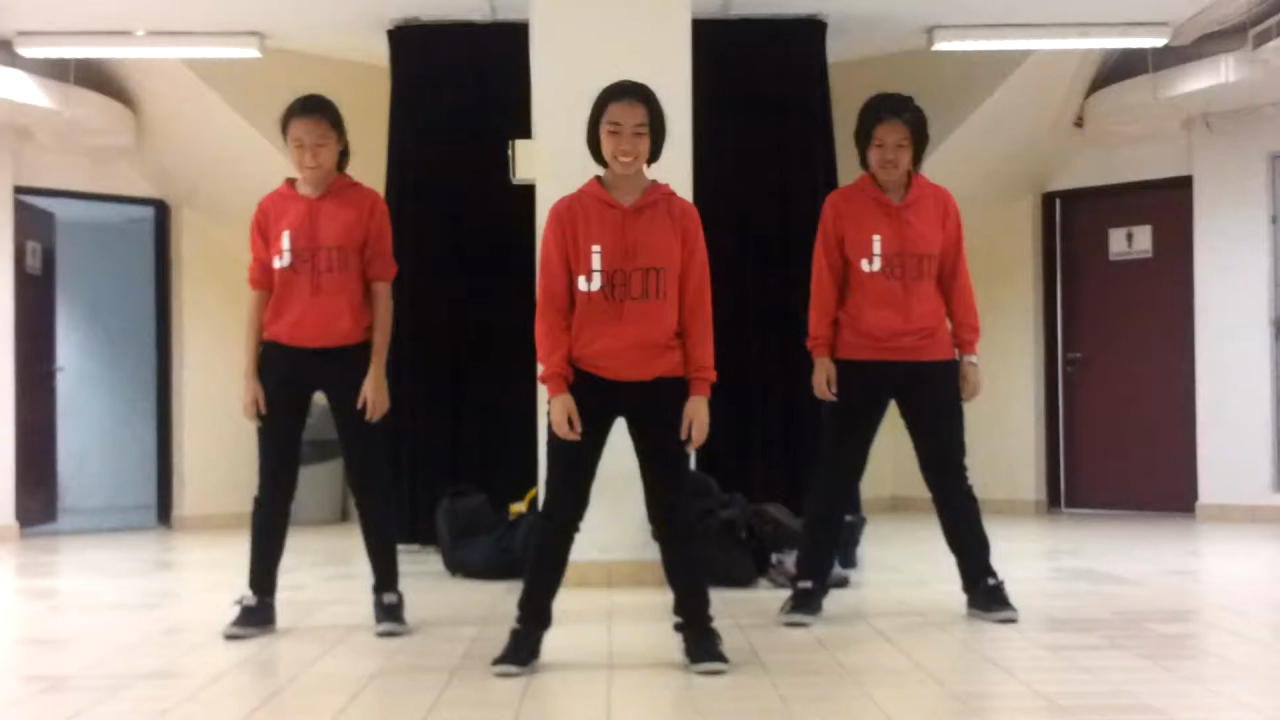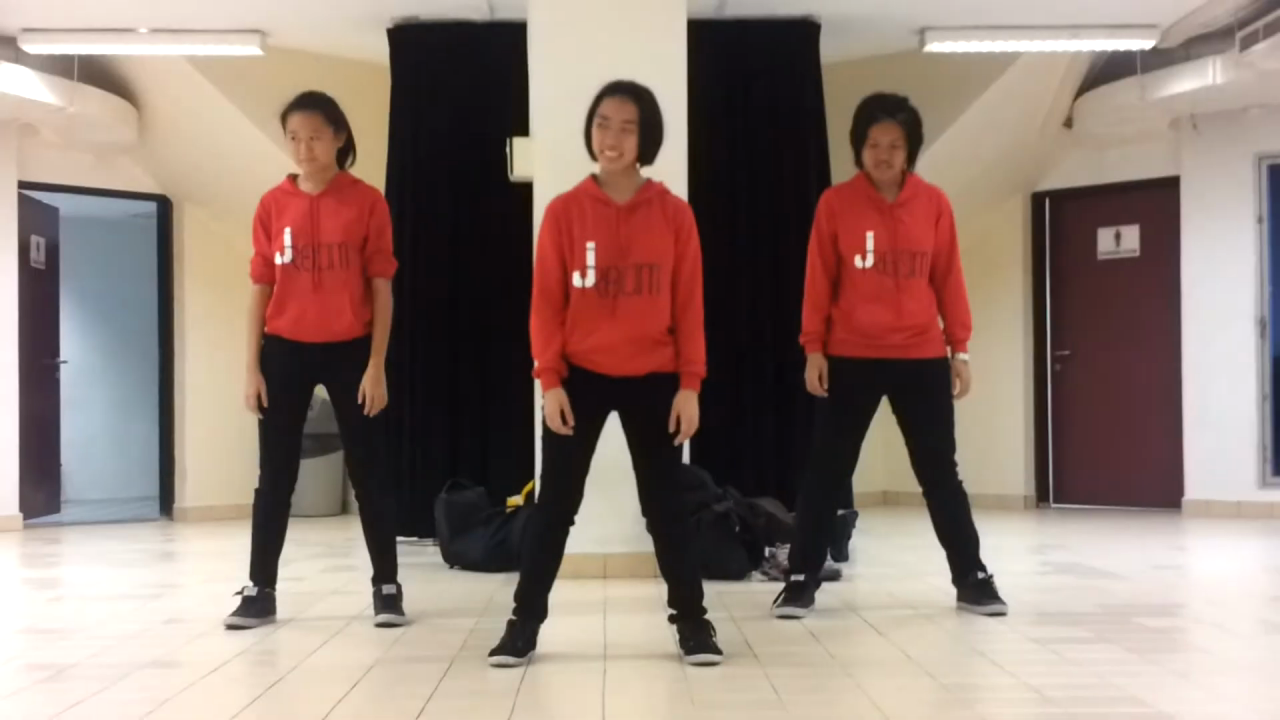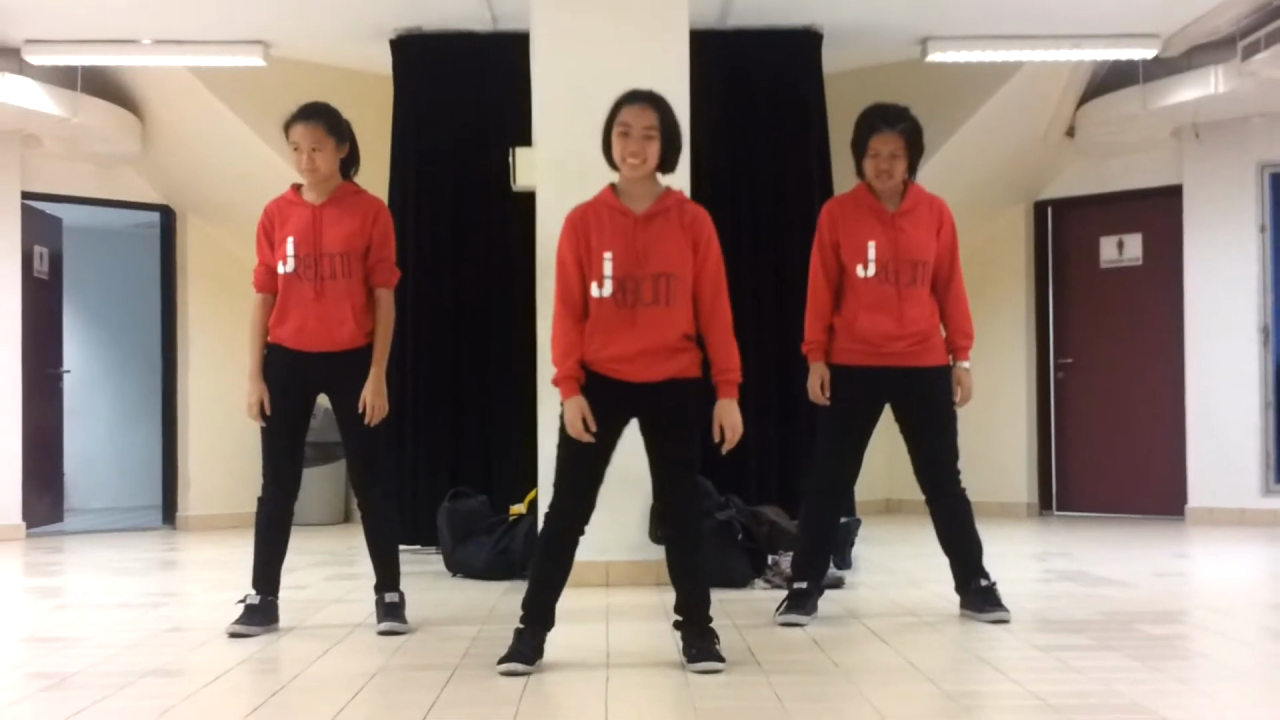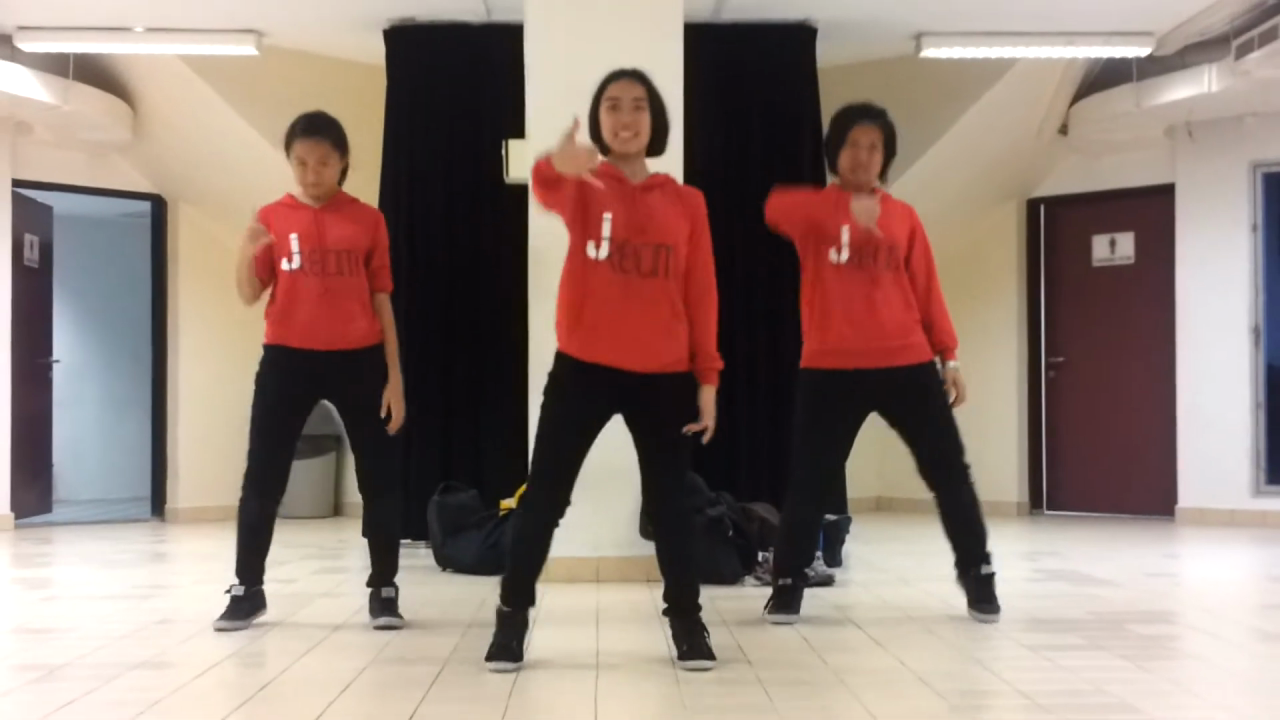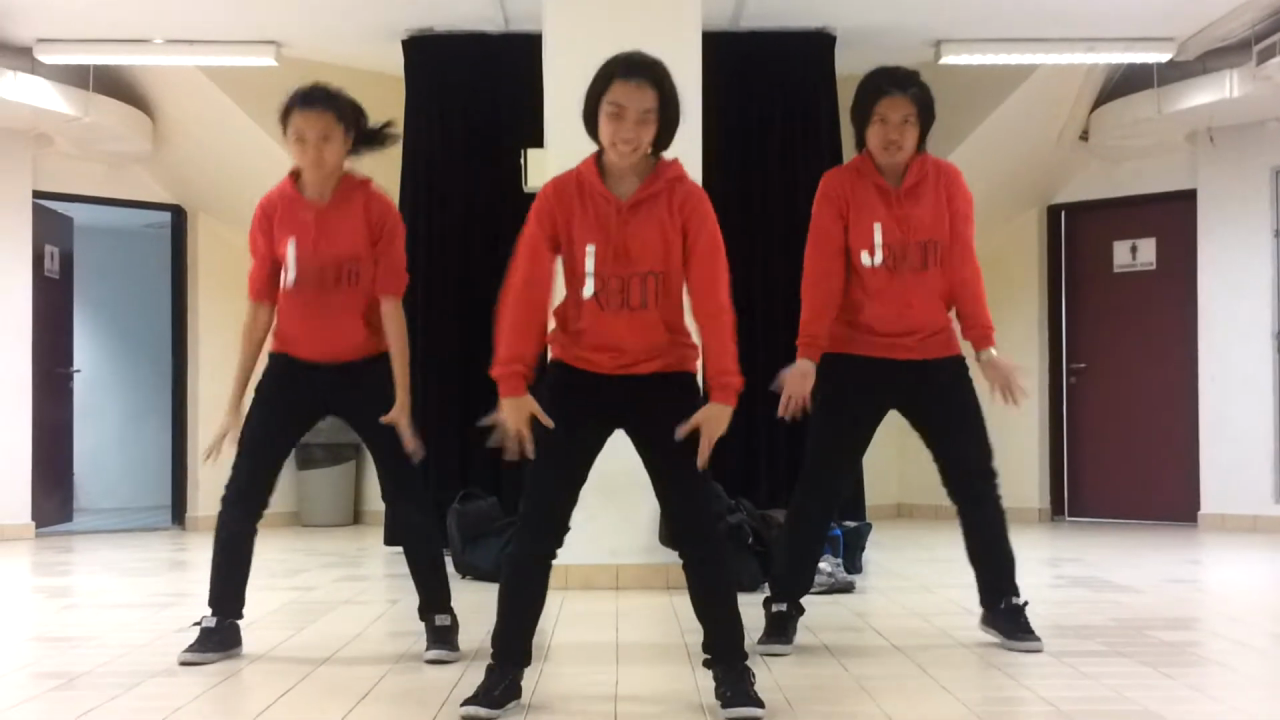
dt=1s
person 1, frame 1
left shoulder: (680, 215)
right shoulder: (568, 214)
left elbow: (697, 306)
right elbow: (552, 307)
left wrist: (700, 389)
right wrist: (557, 386)
left hip: (661, 384)
right hip: (586, 383)
left knee: (673, 512)
right knee: (560, 510)
left ankle: (697, 628)
right ankle: (528, 630)
person 1, frame 2
left shoulder: (674, 213)
right shoulder: (564, 211)
left elbow: (689, 303)
right elbow: (547, 302)
left wrist: (690, 383)
right wrist: (550, 380)
left hip: (654, 380)
right hip: (580, 378)
left knee: (665, 504)
right knee: (555, 503)
left ankle: (691, 620)
right ankle: (524, 622)
person 1, frame 3
left shoulder: (692, 221)
right shoulder: (583, 220)
left elbow: (714, 310)
right elbow: (568, 310)
left wrist: (727, 390)
right wrist: (569, 387)
left hip: (675, 386)
right hip: (599, 384)
left knee: (680, 511)
right knee: (568, 507)
left ankle: (696, 628)
right ankle: (532, 630)
person 1, frame 4
left shoulder: (686, 203)
right shoulder: (581, 183)
left elbow: (700, 294)
right elbow: (543, 188)
left wrist: (707, 375)
right wrist: (557, 167)
left hip: (664, 377)
right hip: (582, 369)
left knee: (669, 503)
right knee: (544, 493)
left ankle: (686, 622)
right ankle: (512, 616)
person 1, frame 5
left shoulder: (687, 201)
right shoulder: (559, 196)
left elbow: (713, 299)
right elbow: (523, 291)
left wrist: (723, 392)
right wrist: (512, 383)
left hip: (664, 382)
right hip: (576, 381)
left knee: (696, 524)
right knee: (538, 523)
person 2, frame 1
left shoulder: (366, 206)
right shoulder: (270, 210)
left elbow: (381, 293)
right elbow: (260, 295)
left wrist: (378, 371)
right wrist: (250, 374)
left hip: (348, 356)
right hip: (283, 357)
left knee: (367, 478)
right knee: (274, 482)
left ankle: (387, 594)
right ankle: (259, 599)
person 2, frame 2
left shoulder: (367, 203)
right shoulder: (272, 205)
left elbow: (382, 289)
right elbow: (261, 290)
left wrist: (377, 366)
right wrist: (252, 367)
left hip: (349, 351)
right hip: (285, 352)
left knee: (366, 471)
right knee: (275, 474)
left ankle: (386, 586)
right ankle: (260, 590)
person 2, frame 3
left shoulder: (370, 212)
right shoulder: (275, 214)
left elbow: (383, 298)
right elbow: (264, 298)
left wrist: (378, 375)
right wrist: (254, 375)
left hip: (351, 360)
right hip: (287, 360)
left knee: (367, 480)
right knee: (277, 484)
left ankle: (389, 595)
right ankle: (263, 599)
person 2, frame 4
left shoulder: (367, 220)
right shoulder: (271, 219)
left elbow: (382, 302)
right elbow: (247, 295)
left wrist: (395, 379)
right wrist: (248, 256)
left hip: (358, 360)
right hip: (287, 360)
left knee: (380, 481)
right knee: (261, 481)
left ankle: (383, 590)
right ankle: (248, 589)
person 2, frame 5
left shoulder: (375, 208)
right shoulder: (272, 209)
left elbow: (391, 309)
right elbow: (260, 310)
left wrist: (402, 400)
right wrist: (234, 403)
left hip: (366, 369)
right hip: (293, 368)
left knee: (406, 492)
right knee: (243, 493)
left ankle: (439, 619)
right ankle: (221, 622)
person 3, frame 1
left shoulder: (940, 204)
right shoulder: (841, 205)
left elbow: (955, 280)
right elbow: (826, 283)
left wrist: (969, 350)
right wrist: (821, 352)
left hip: (931, 360)
right hip: (858, 361)
left knee: (949, 477)
right knee: (835, 476)
left ankle: (982, 584)
right ankle: (809, 586)
person 3, frame 2
left shoulder: (934, 204)
right shoulder: (836, 203)
left elbow: (948, 278)
right elbow: (819, 280)
left wrist: (959, 348)
right wrist: (814, 348)
left hip: (923, 358)
right hip: (851, 358)
left knee: (940, 473)
right knee: (827, 471)
left ankle: (972, 578)
right ankle: (802, 579)
person 3, frame 3
left shoulder: (935, 213)
right shoulder: (837, 213)
left elbow: (949, 287)
right elbow: (822, 289)
left wrist: (961, 356)
right wrist: (815, 356)
left hip: (924, 365)
right hip: (852, 366)
left knee: (943, 480)
right knee: (829, 479)
left ankle: (974, 585)
right ankle: (804, 587)
person 3, frame 4
left shoulder: (903, 216)
right shoulder: (814, 208)
left elbow: (926, 290)
right elbow: (776, 208)
left wrist: (948, 356)
right wrist: (846, 208)
left hip: (906, 364)
right hip: (829, 369)
left knee: (948, 468)
right knee: (809, 482)
left ankle: (977, 575)
right ankle: (787, 584)
person 3, frame 5
left shoulder: (947, 183)
right shoulder: (838, 187)
left elbow: (962, 273)
right elbow: (821, 279)
left wrist: (986, 347)
right wrist: (807, 356)
left hip: (934, 358)
right hip: (852, 358)
left knee: (975, 479)
right knee: (821, 481)
left ankle: (1002, 605)
right ankle: (783, 607)
